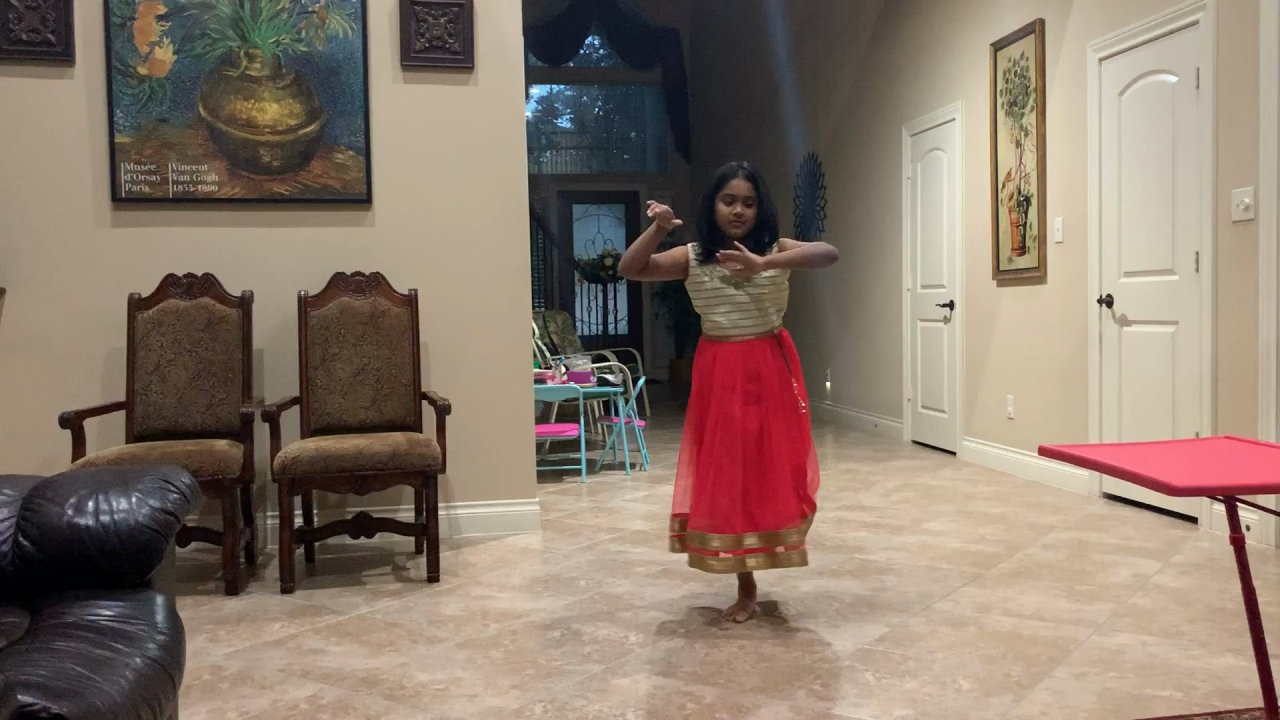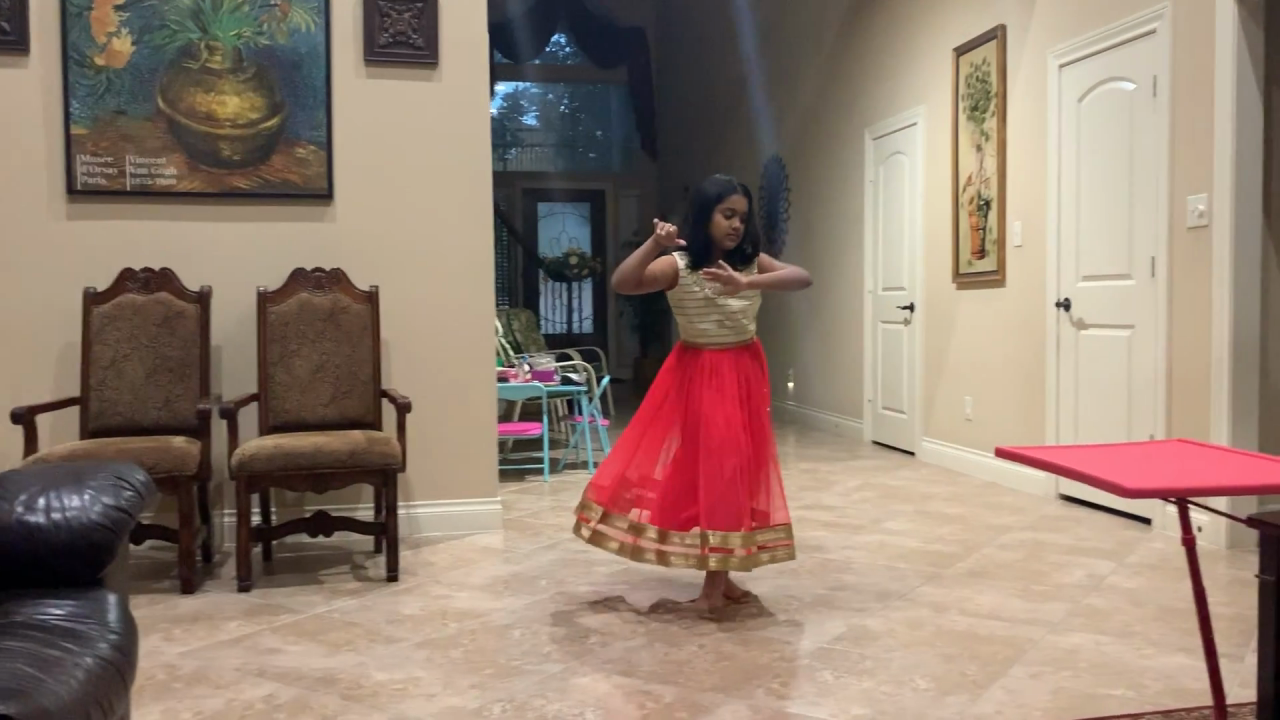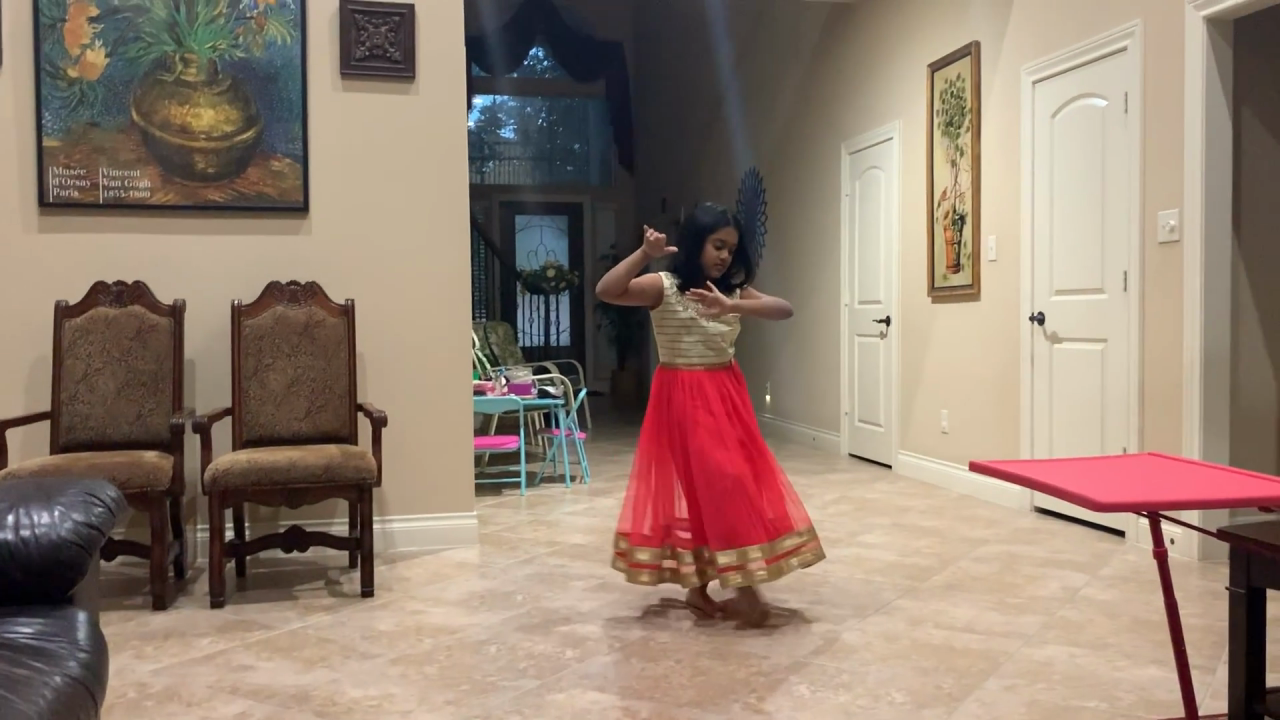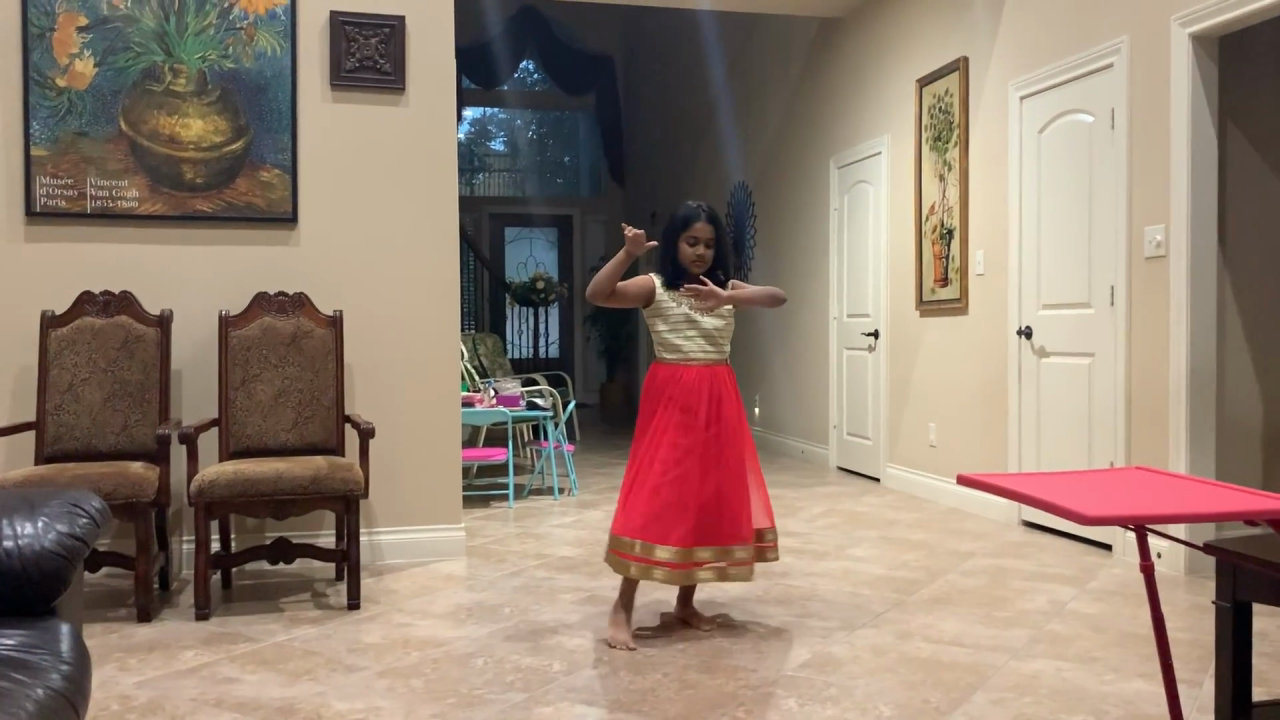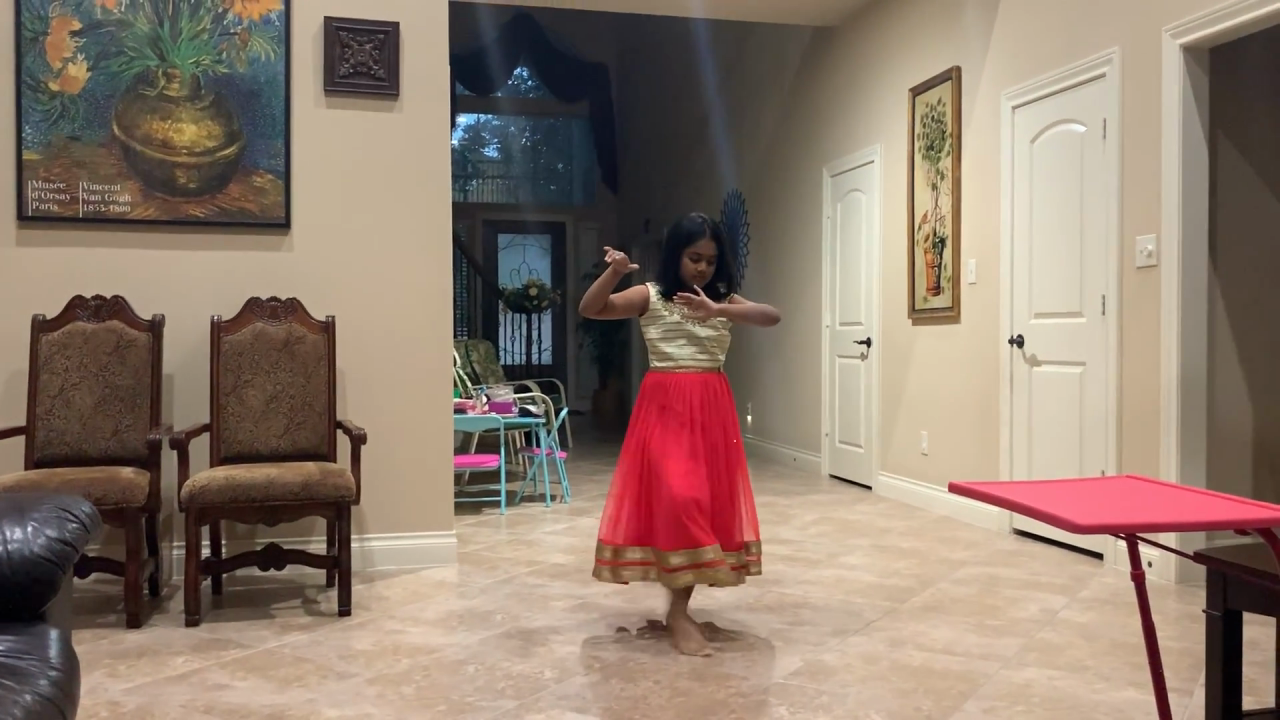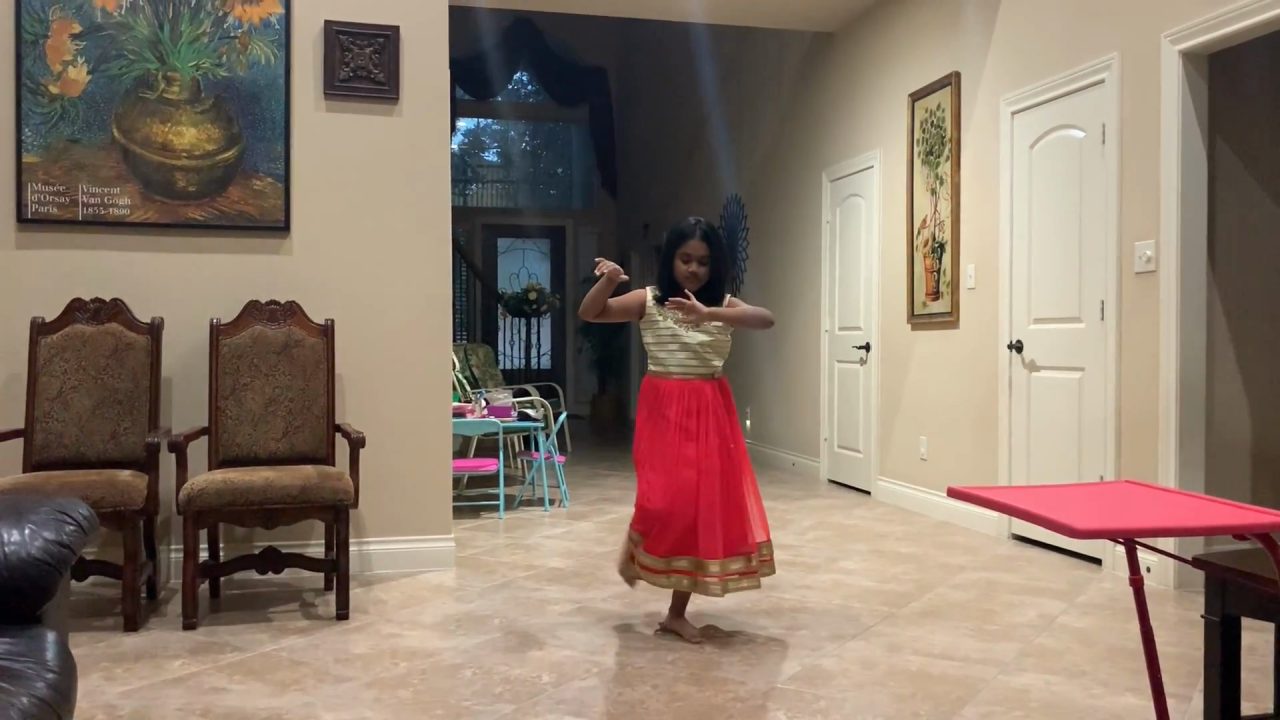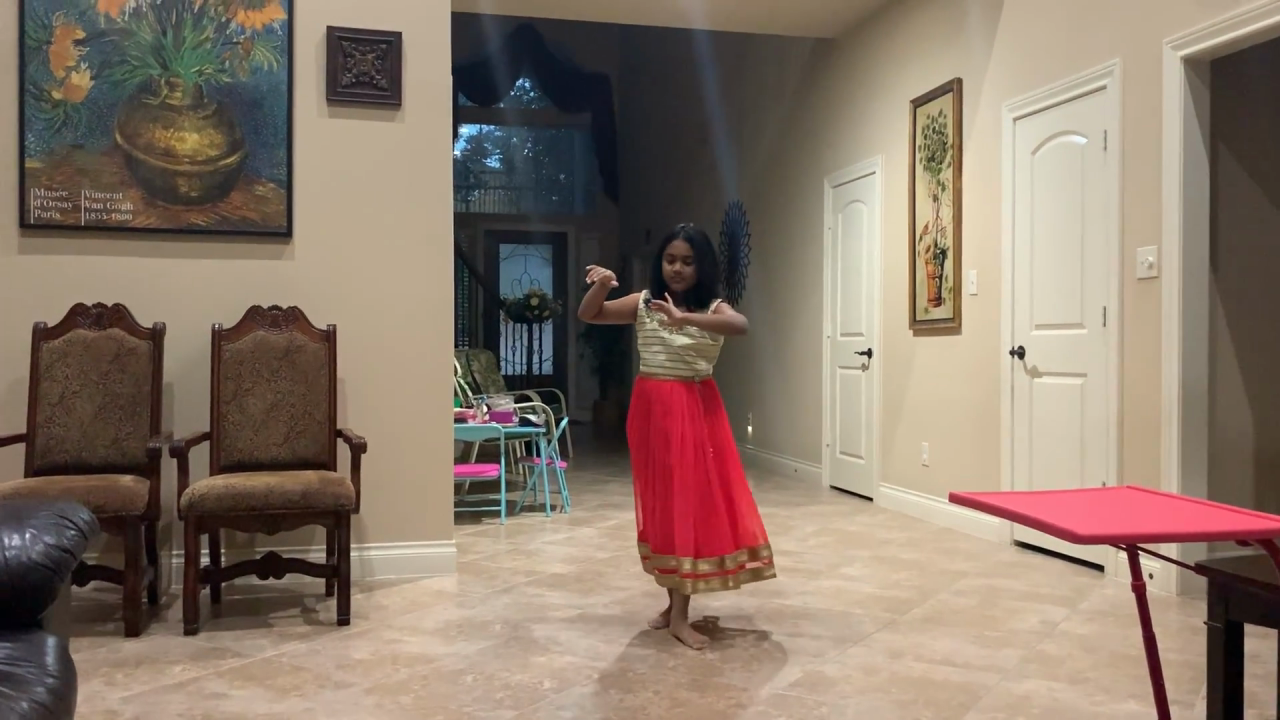
dt=0.4s
person 1, frame 1
left shoulder: (774, 250)
right shoulder: (692, 258)
left elbow: (830, 254)
right elbow: (630, 269)
left wrist: (765, 264)
right wrist: (657, 229)
left hip: (769, 366)
right hip: (719, 370)
left knee: (771, 464)
right knee: (725, 466)
left ankle: (766, 548)
right ankle: (745, 585)
person 1, frame 2
left shoulder: (754, 264)
right shoulder: (677, 266)
left elbow: (803, 278)
right elbow: (621, 284)
left wrist: (746, 284)
right wrist: (655, 244)
left hip: (744, 373)
right hip: (697, 372)
left knee: (734, 467)
right knee: (701, 465)
left ankle: (722, 575)
right ankle: (714, 576)
person 1, frame 3
left shoulder: (734, 291)
right shoulder: (663, 287)
left elbow: (785, 309)
right elbow: (606, 291)
left wrist: (731, 307)
right wrist: (645, 253)
left hip: (726, 393)
right hip: (682, 395)
left knee: (736, 483)
right knee: (713, 482)
left ankle: (700, 587)
right ankle: (742, 582)
person 1, frame 4
left shoulder: (726, 287)
right shoulder: (653, 287)
left elbow: (778, 297)
right elbow: (596, 295)
left wrist: (726, 298)
right wrist: (628, 253)
left hip: (719, 396)
right hip: (671, 395)
left knee: (713, 492)
right knee: (659, 491)
left ankle: (685, 600)
right ankle: (622, 604)
person 1, frame 5
left shoulder: (724, 300)
right shoulder: (650, 297)
left elbow: (772, 316)
right elbow: (589, 309)
left wrist: (718, 310)
right wrist: (613, 273)
left hip: (712, 406)
right hip: (665, 403)
left knee: (707, 498)
right knee: (677, 495)
left ankle: (680, 607)
right ankle: (678, 607)
person 1, frame 6
left shoulder: (723, 305)
right shoulder: (648, 301)
left elbow: (766, 319)
right elbow: (588, 313)
left wrist: (708, 314)
right wrist: (607, 281)
left hip: (710, 409)
right hip: (663, 408)
left knee: (706, 500)
right knee: (662, 500)
left ankle: (676, 612)
right ankle: (636, 546)
person 1, frame 7
left shoulder: (713, 309)
right shoulder: (643, 303)
left elbow: (741, 325)
right elbow: (588, 314)
left wrist: (681, 318)
right wrist: (601, 286)
left hip: (696, 408)
right hip: (650, 408)
left knee: (697, 499)
right knee: (662, 499)
left ankle: (681, 611)
right ankle: (676, 604)
